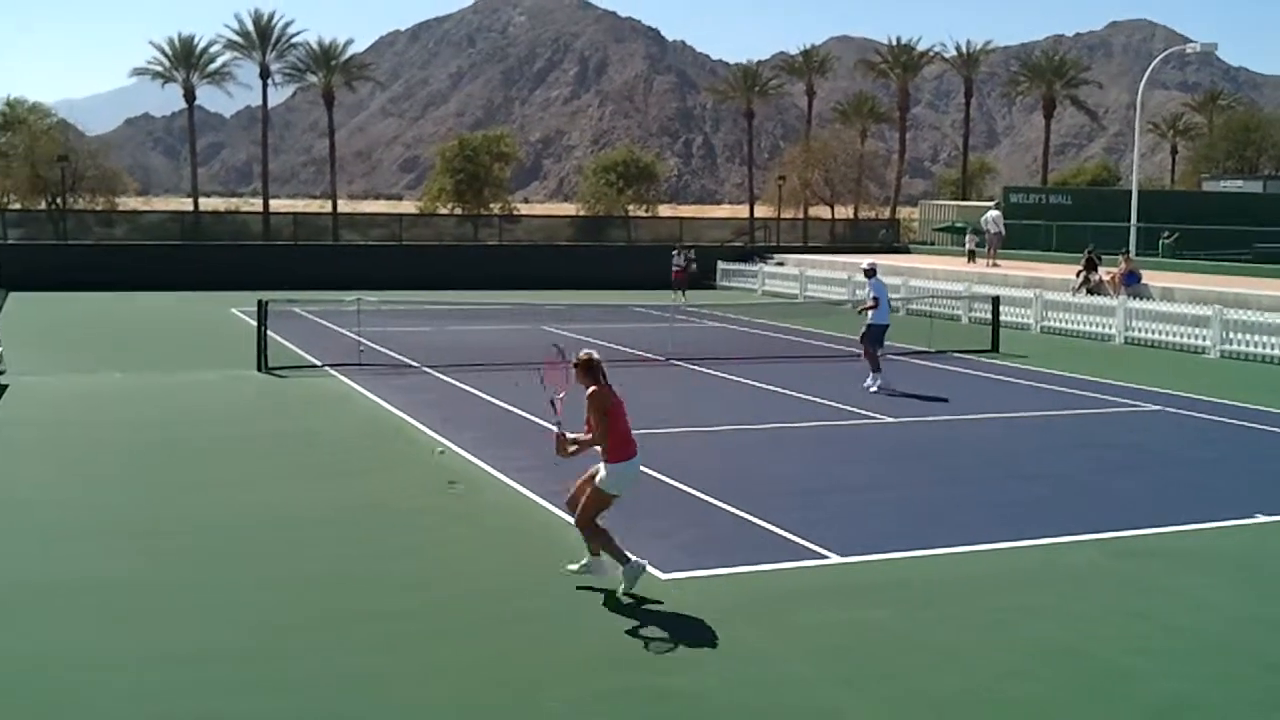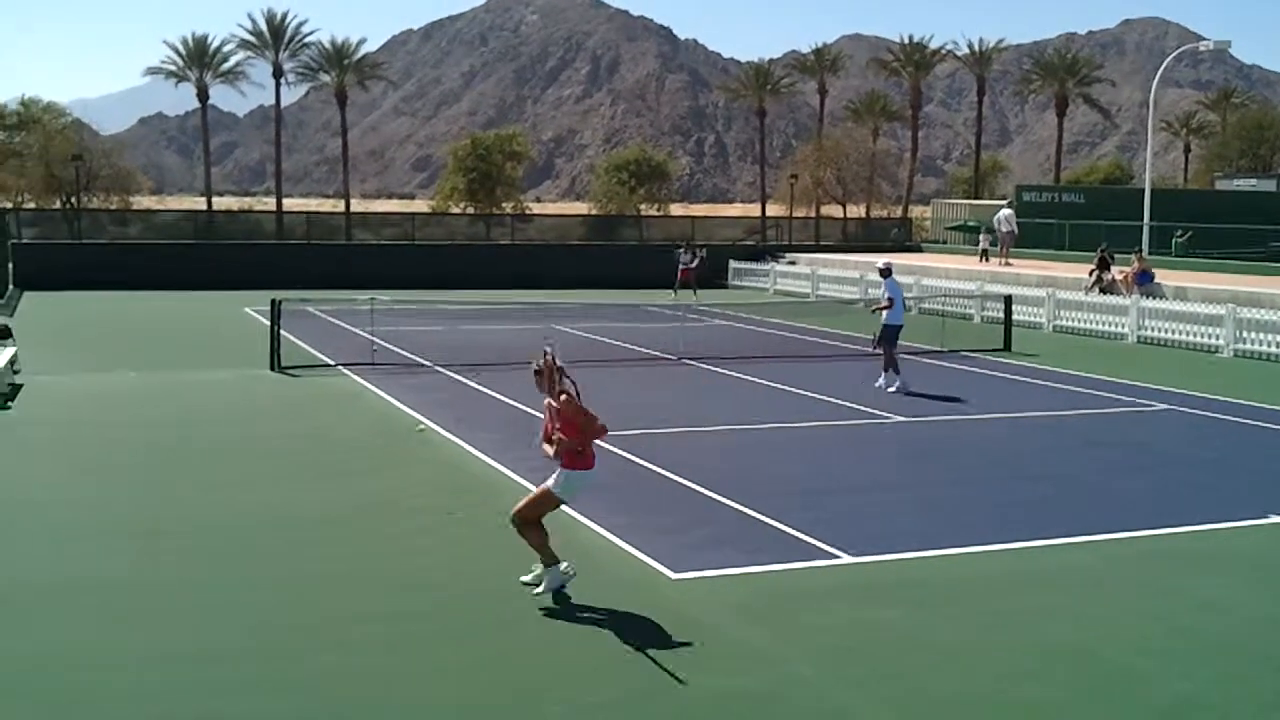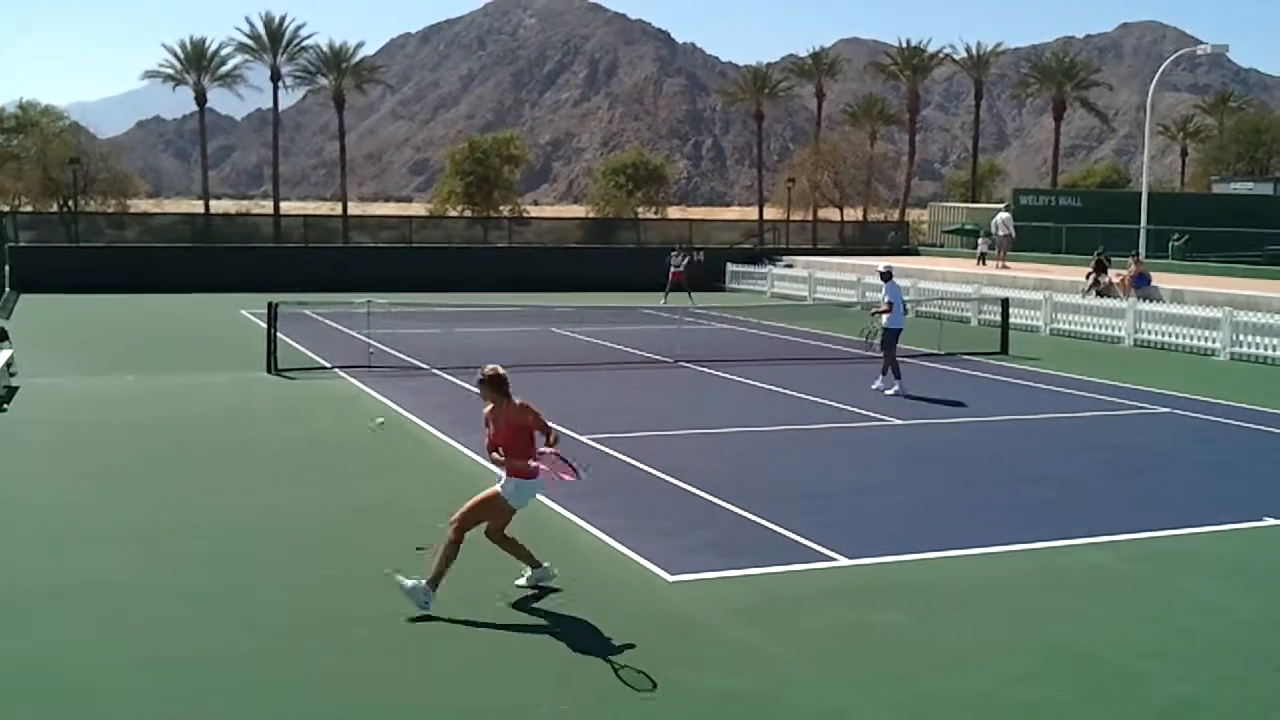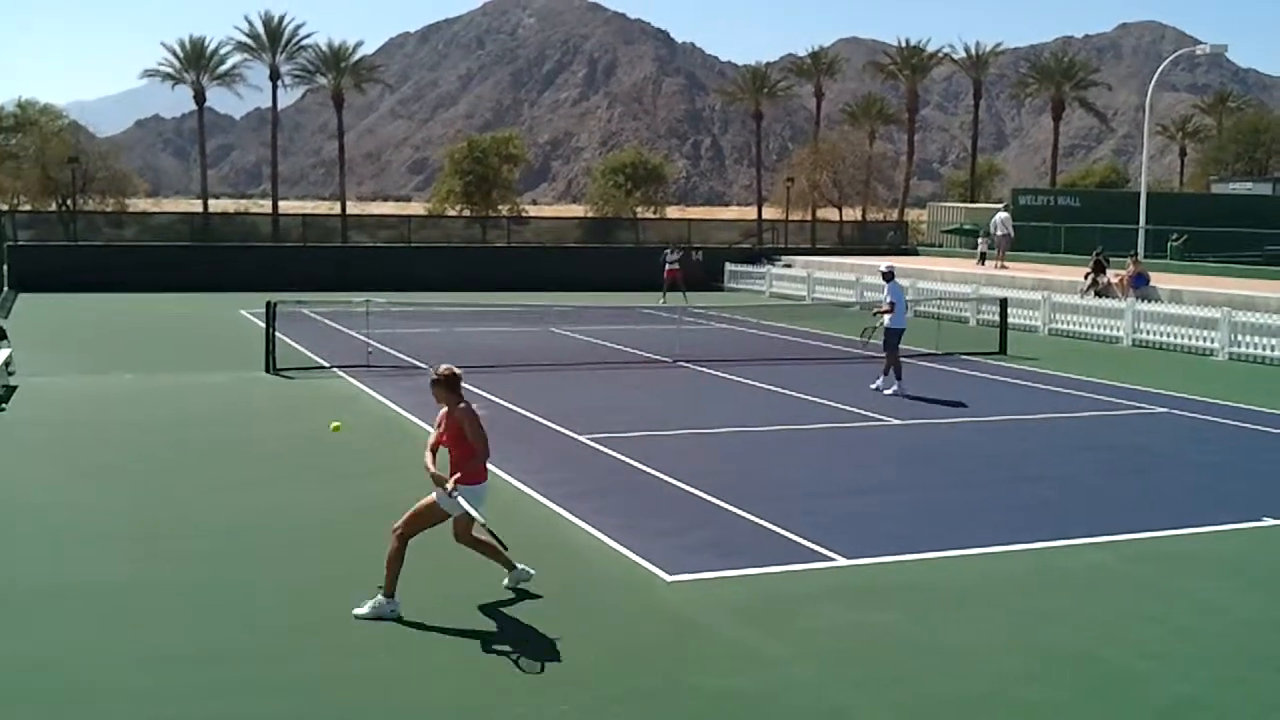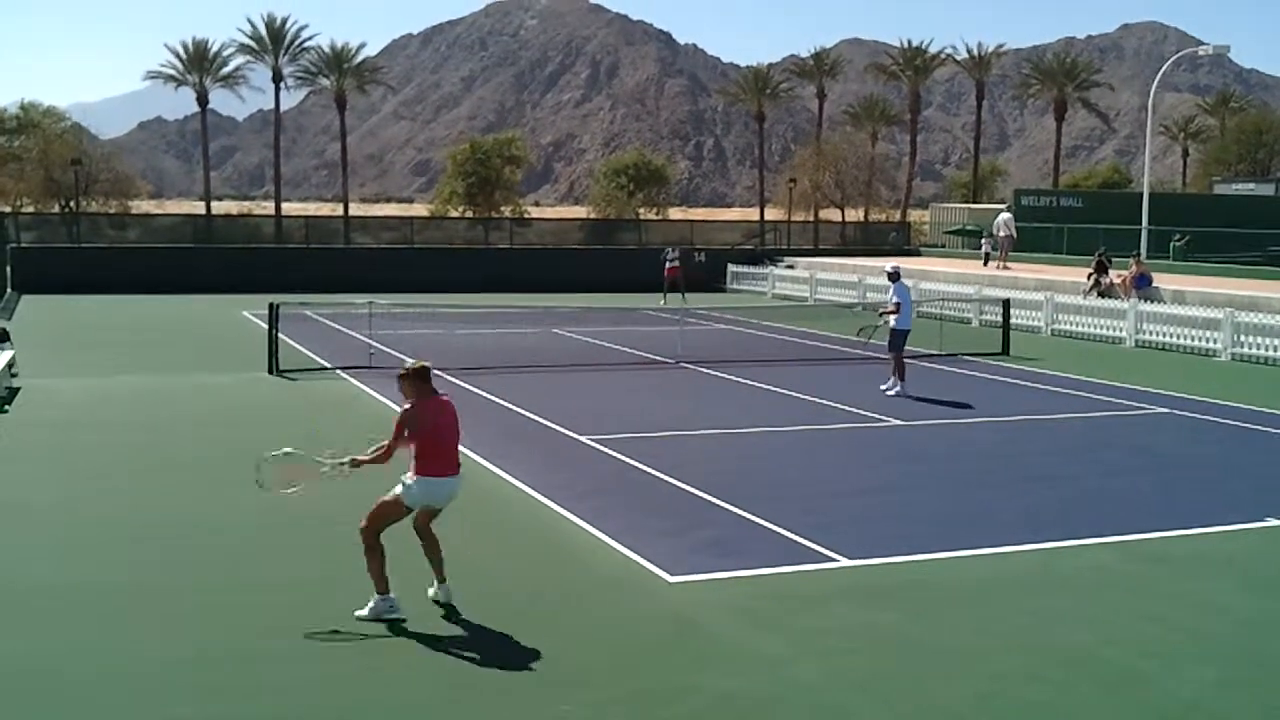
dt=0.1s
person 1, frame 1
left shoulder: (595, 394)
right shoulder: (602, 392)
left elbow: (601, 438)
right elbow: (594, 434)
left wrist: (571, 441)
right wrist: (571, 444)
left hip: (618, 467)
right hip: (620, 462)
left knee: (584, 521)
right knee: (573, 503)
left ankle: (629, 564)
right ankle: (594, 559)
person 1, frame 2
left shoulder: (566, 402)
right shoulder: (550, 404)
left elbow: (600, 429)
right elbow: (546, 441)
left wrist: (565, 444)
right wrist: (553, 450)
left hip: (574, 475)
right hip: (570, 471)
left knee: (519, 517)
right knee: (531, 516)
left ankle: (554, 568)
right ankle: (548, 568)
person 1, frame 3
left shoulder: (521, 408)
right shoulder: (490, 412)
left elbow: (551, 434)
right elbow: (493, 453)
right wrist: (511, 461)
left hip: (521, 485)
right hip: (513, 480)
left knee: (458, 525)
right knee: (494, 532)
left ankle: (428, 590)
right ankle: (538, 569)
person 1, frame 4
left shoulder: (462, 412)
right shoulder: (445, 414)
left elbow: (483, 454)
right elbow: (430, 451)
left wrist: (458, 478)
right wrist: (434, 472)
left hip: (463, 489)
right hip: (473, 489)
left knee: (400, 532)
right knee: (465, 536)
left ankle: (387, 601)
right ankle: (515, 569)
person 1, frame 5
left shoulder: (411, 411)
right shoulder: (446, 403)
left elbow: (387, 452)
left wrist: (362, 460)
left hip: (424, 483)
right hip: (451, 482)
left knee: (369, 529)
right knee: (421, 526)
left ankle: (384, 600)
right ankle: (441, 586)
